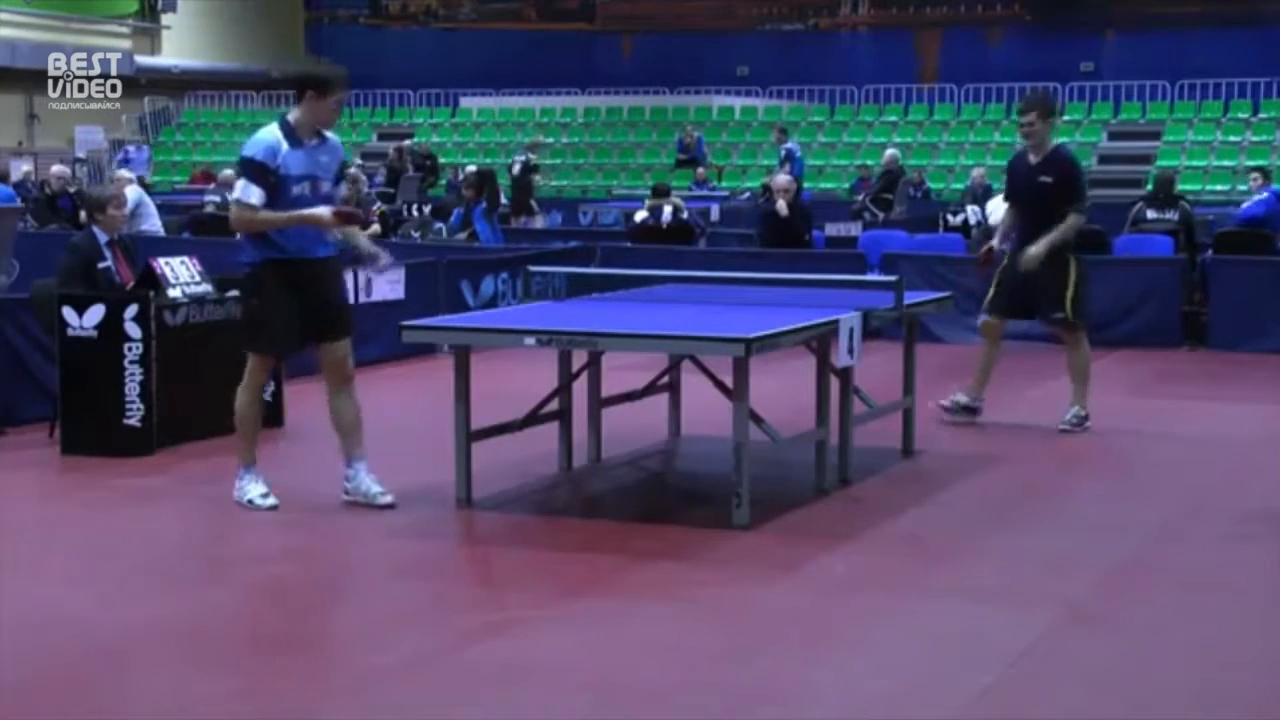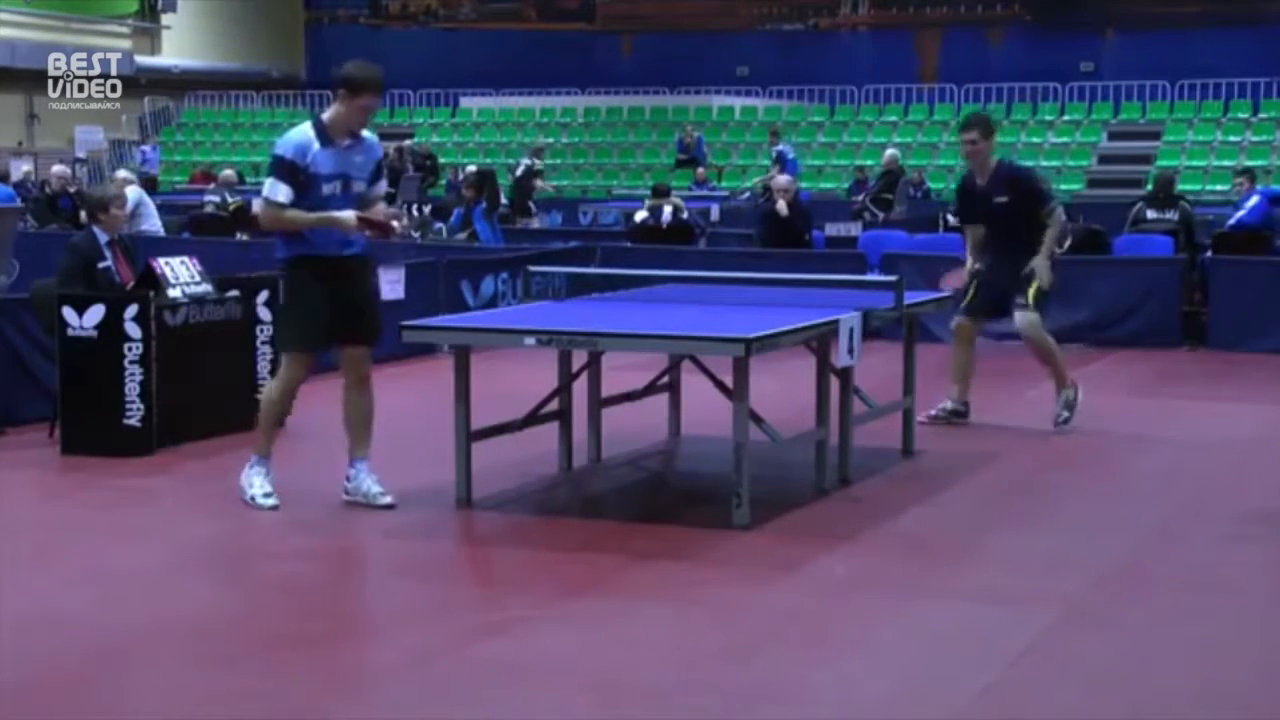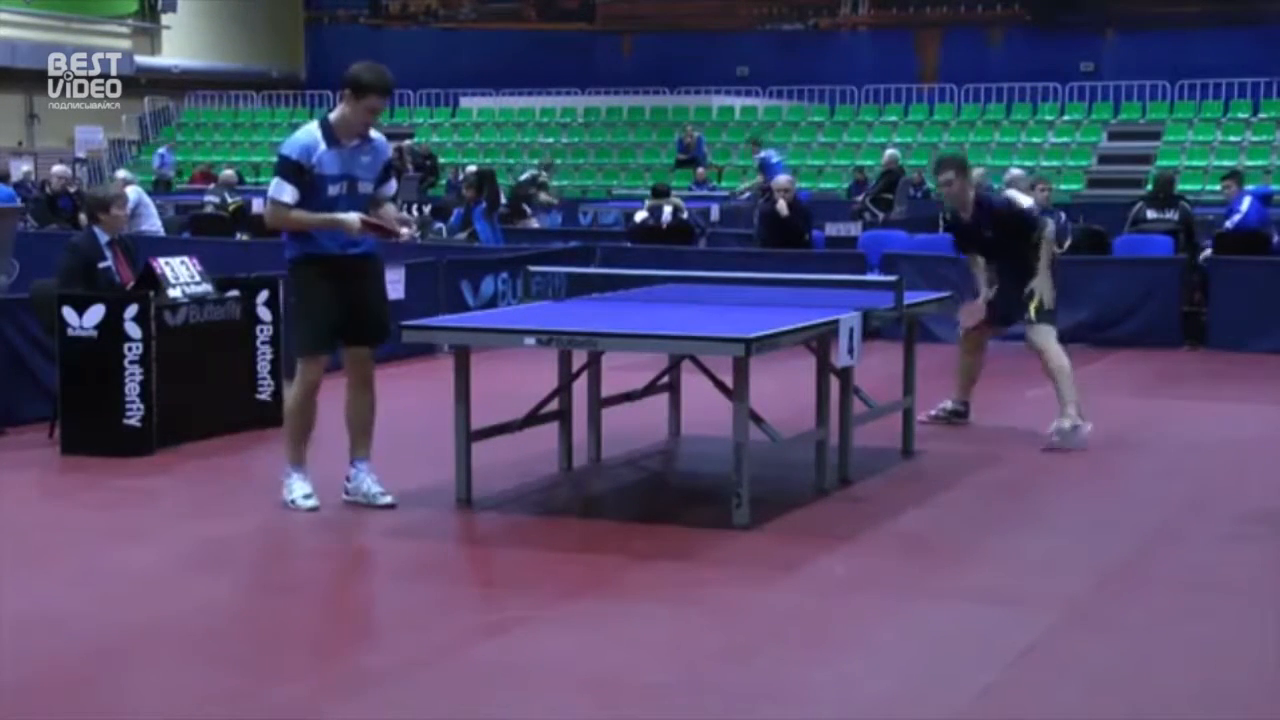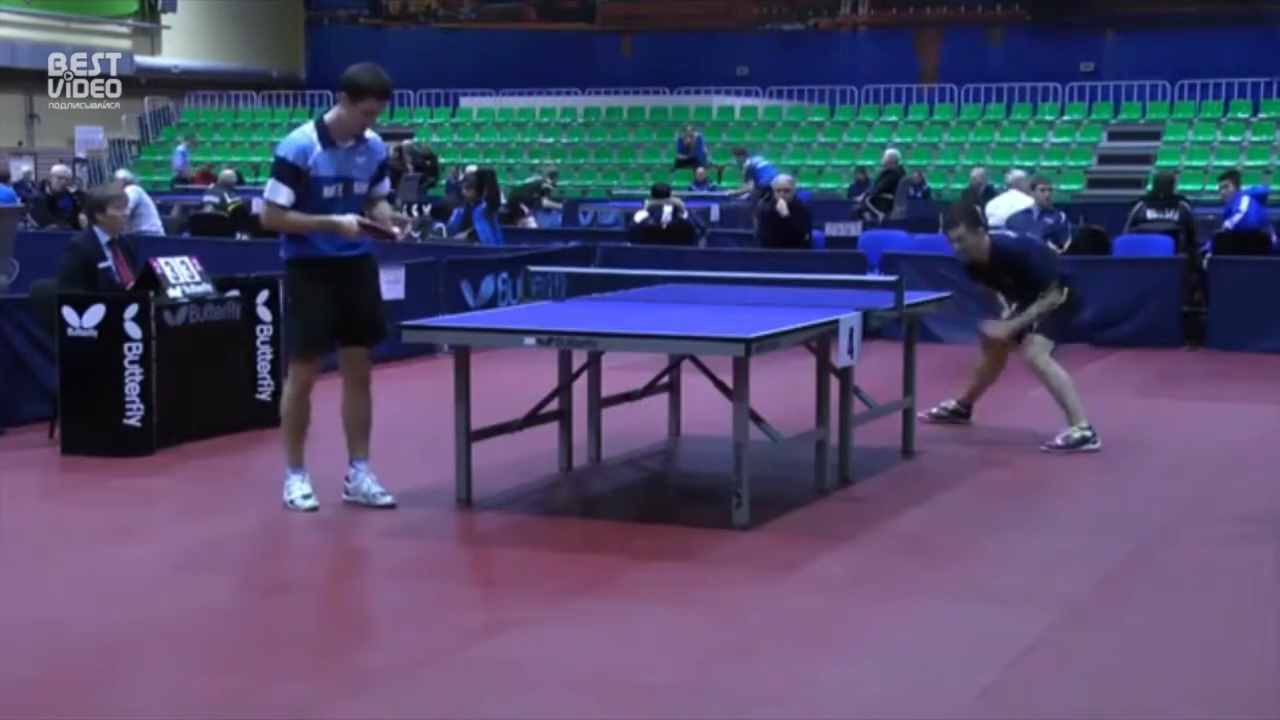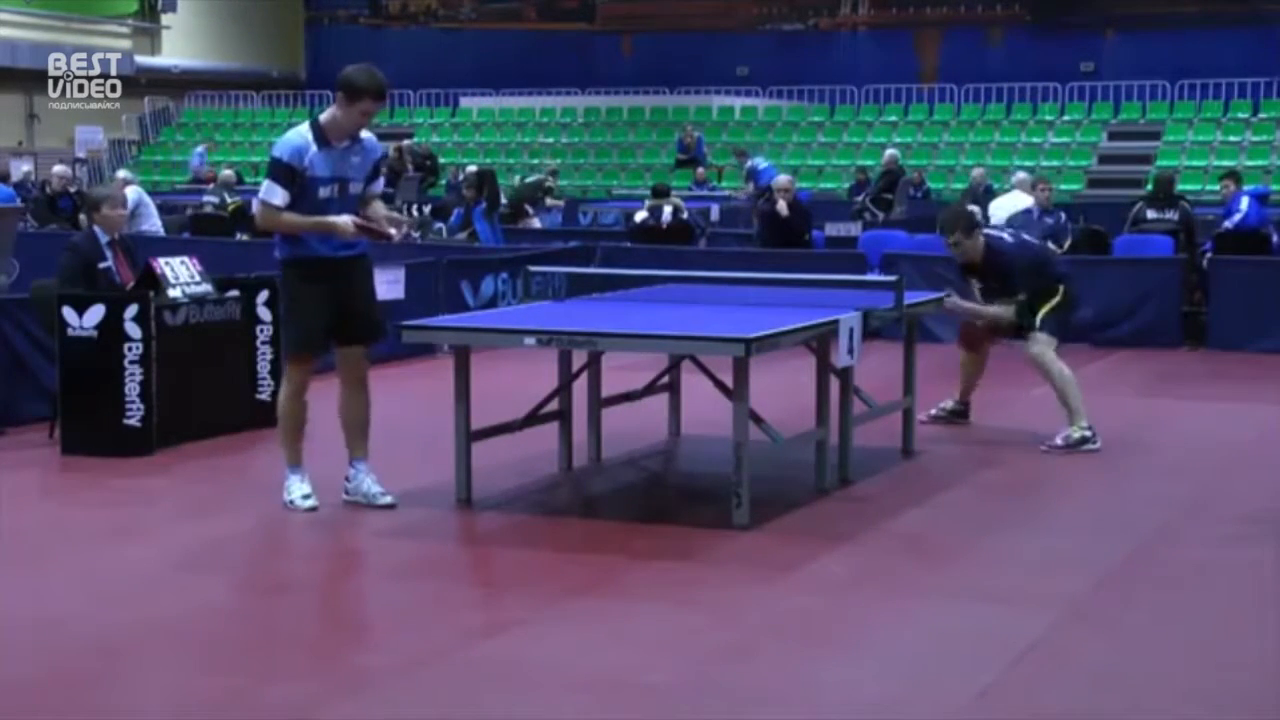
dt=0.3s
person 1, frame 1
left shoulder: (332, 147)
right shoulder: (264, 147)
right elbow: (241, 218)
left wrist: (364, 245)
right wrist: (304, 217)
left hip: (321, 267)
right hip: (274, 271)
left knee: (341, 370)
right knee: (258, 373)
left ankle: (356, 473)
right ankle: (247, 474)
person 1, frame 2
left shoulder: (370, 147)
right shoulder: (296, 145)
right elbow: (269, 216)
left wrist: (384, 219)
right wrist: (331, 219)
left hip: (354, 266)
right hip: (307, 268)
left knee: (359, 372)
right knee: (293, 372)
left ankle: (358, 473)
right ankle: (257, 467)
person 1, frame 3
left shoulder: (379, 148)
right shoulder: (302, 146)
right elbow: (275, 214)
left wrist: (393, 220)
right wrist: (336, 220)
left hip: (362, 266)
right hip: (314, 267)
left knee: (362, 372)
right knee: (311, 374)
left ankle: (359, 473)
right ankle: (295, 473)
person 1, frame 4
left shoulder: (374, 148)
right shoulder: (298, 147)
right elbow: (271, 216)
left wrist: (387, 219)
right wrist: (332, 223)
left hip: (357, 267)
right hip: (310, 270)
left knee: (358, 372)
right knee: (302, 376)
left ankle: (358, 473)
right ankle: (295, 474)
person 1, frame 5
left shoulder: (369, 148)
right shoulder: (293, 148)
right elbow: (265, 216)
left wrist: (382, 218)
right wrist: (329, 224)
left hip: (352, 266)
right hip: (305, 271)
left knee: (355, 373)
right knee: (298, 375)
left ankle: (358, 473)
right ankle: (294, 475)
person 2, frame 1
left shoulder: (1066, 164)
right shoulder: (1016, 164)
left elbow: (1078, 216)
left wrist: (1044, 245)
right wrist: (999, 239)
left hip: (1056, 260)
right hip: (1019, 258)
left knee: (1071, 333)
right knee: (989, 324)
left ankle: (1079, 408)
right ankle: (971, 399)
person 2, frame 2
left shoulder: (1018, 176)
right shoulder: (966, 185)
left elbow: (1056, 216)
left wrist: (1043, 256)
right wrist: (970, 261)
left hip: (1028, 266)
right hip: (994, 265)
left knee: (1027, 325)
right knee: (962, 327)
left ankle: (1065, 386)
right ankle: (958, 404)
person 2, frame 3
left shoulder: (997, 206)
right shoulder: (952, 220)
left elbow: (1046, 230)
left wrist: (1043, 276)
right wrist: (983, 289)
left hip: (1034, 276)
right hip: (1005, 280)
left knee: (1042, 339)
right knee: (971, 333)
left ankle: (1073, 419)
right ankle: (959, 405)
person 2, frame 4
left shoulder: (1015, 250)
right shoulder: (973, 261)
left elbow: (1051, 295)
left wrist: (1012, 325)
right wrist: (1007, 310)
left hip: (1055, 296)
right hip: (1028, 298)
left knee: (1035, 353)
right knee: (993, 346)
left ankle: (1082, 429)
right ankle: (962, 406)
person 2, frame 5
left shoulder: (1007, 254)
right shoulder: (966, 253)
left elbow: (1011, 313)
right elbow: (979, 282)
left wrist: (967, 308)
left hip: (1050, 291)
left knee: (1039, 351)
right knee: (973, 334)
left ankle: (1082, 430)
right ankle: (960, 405)
